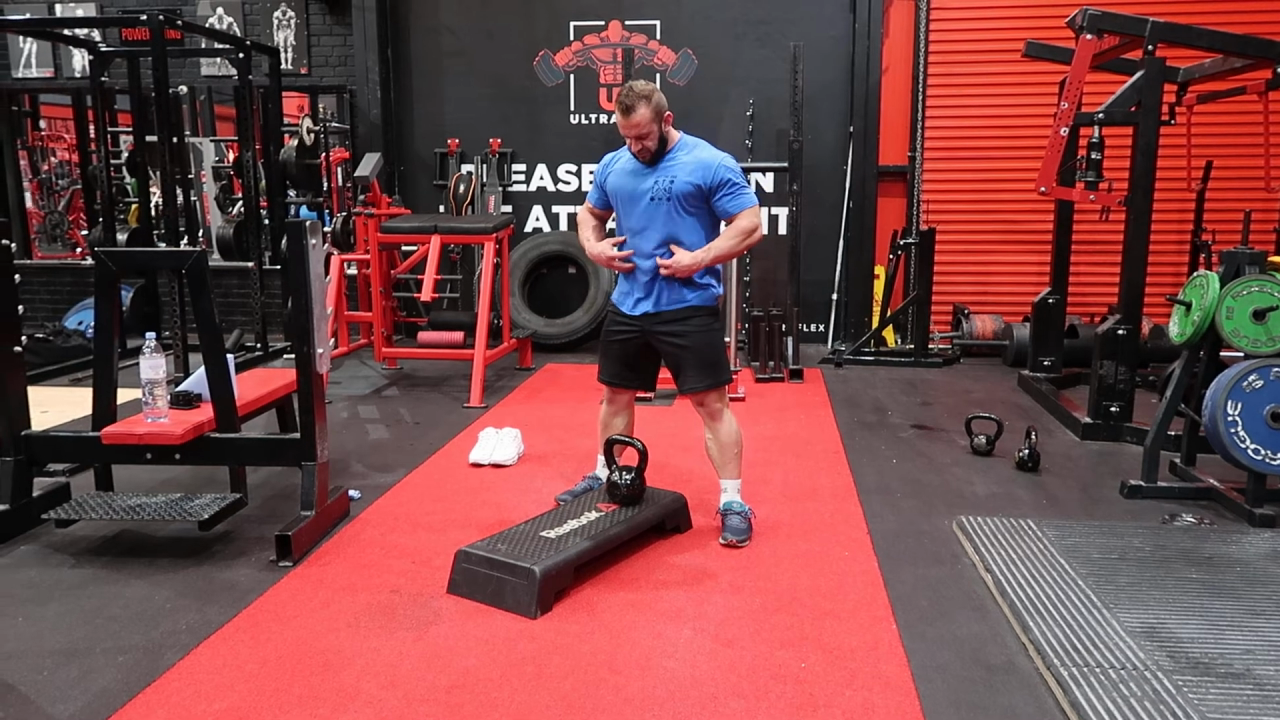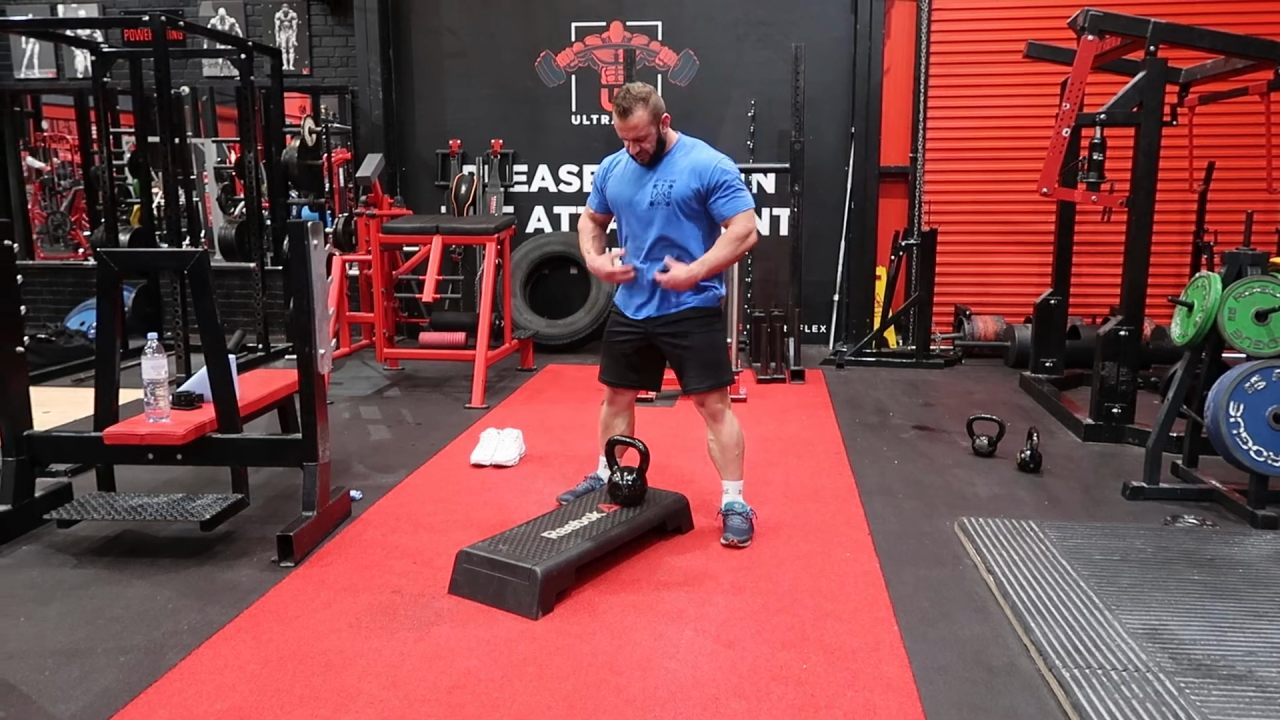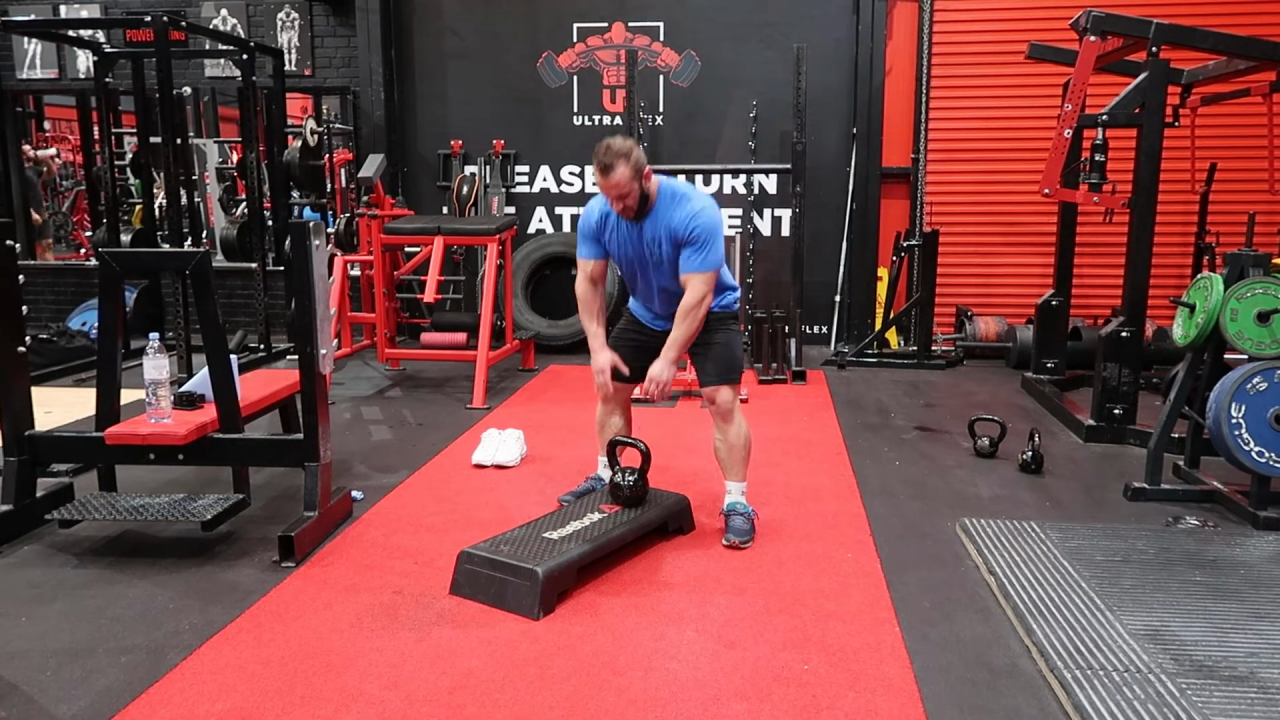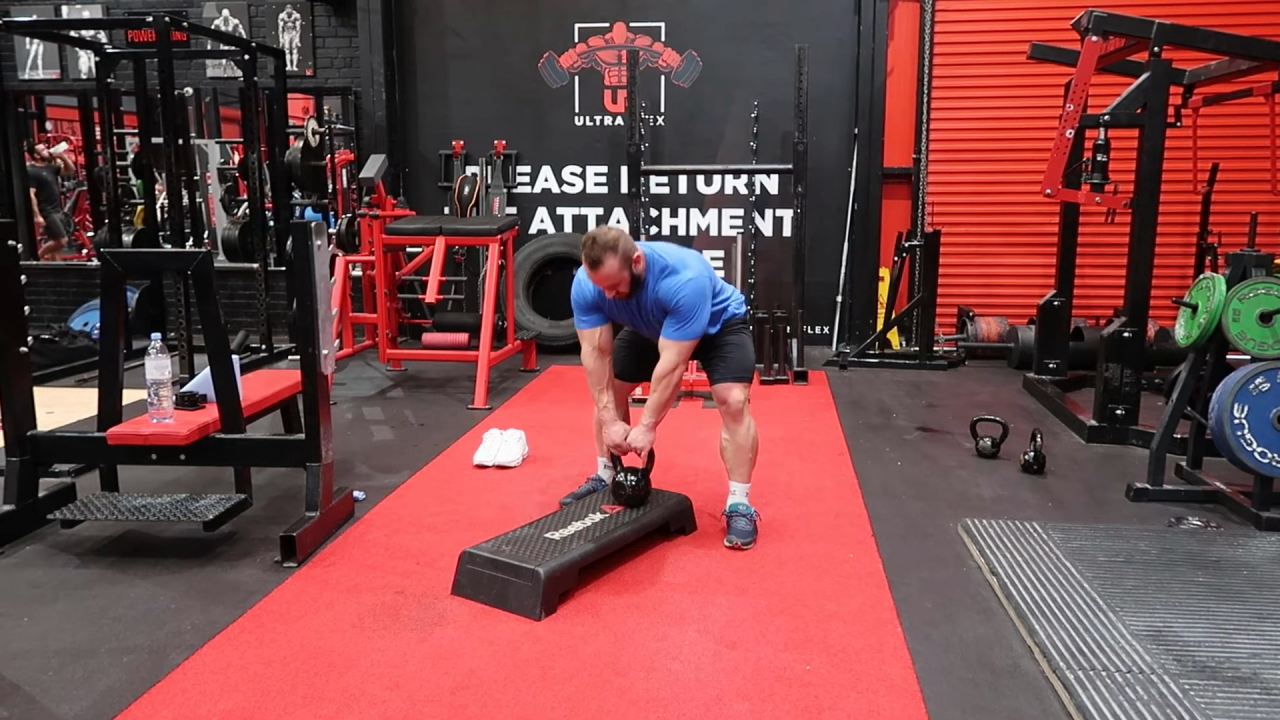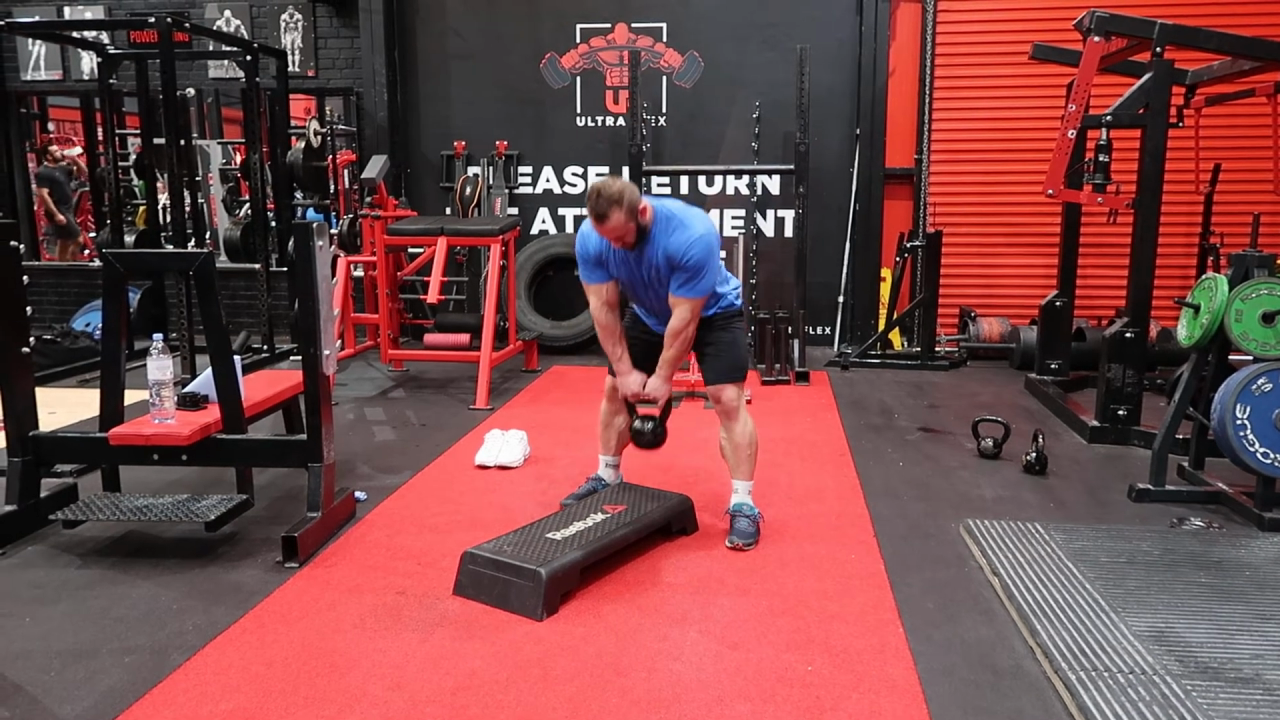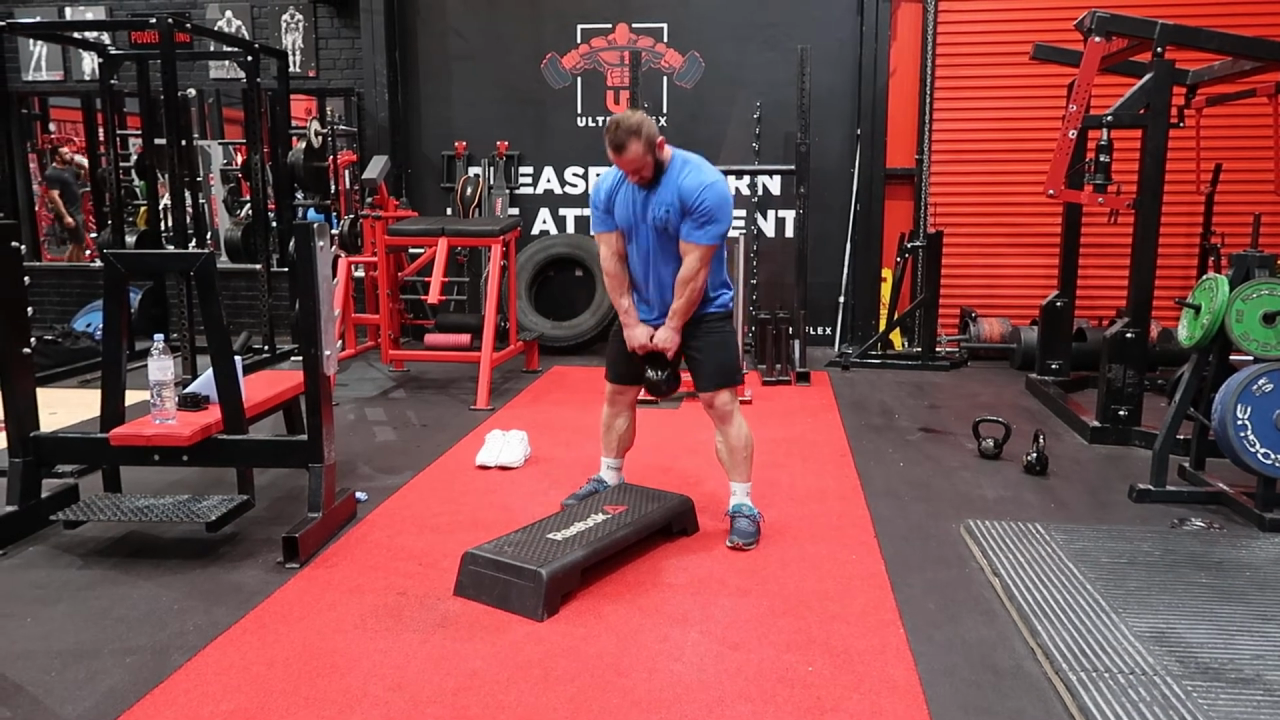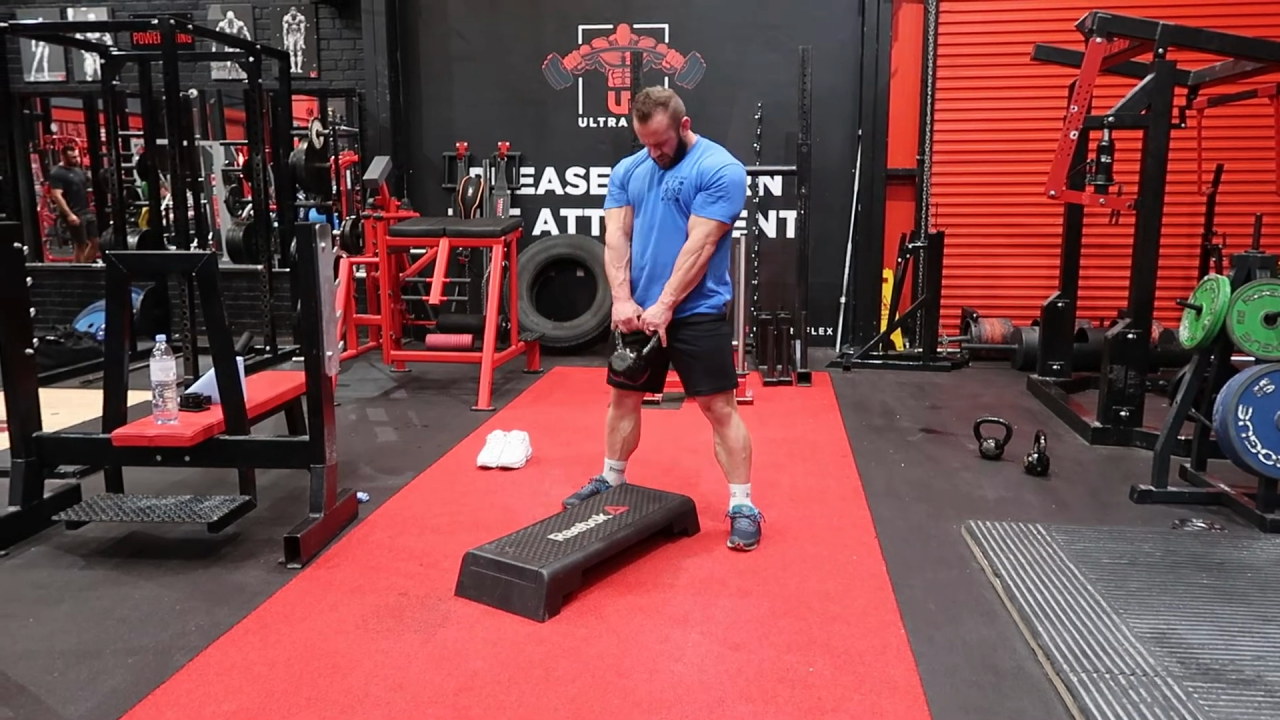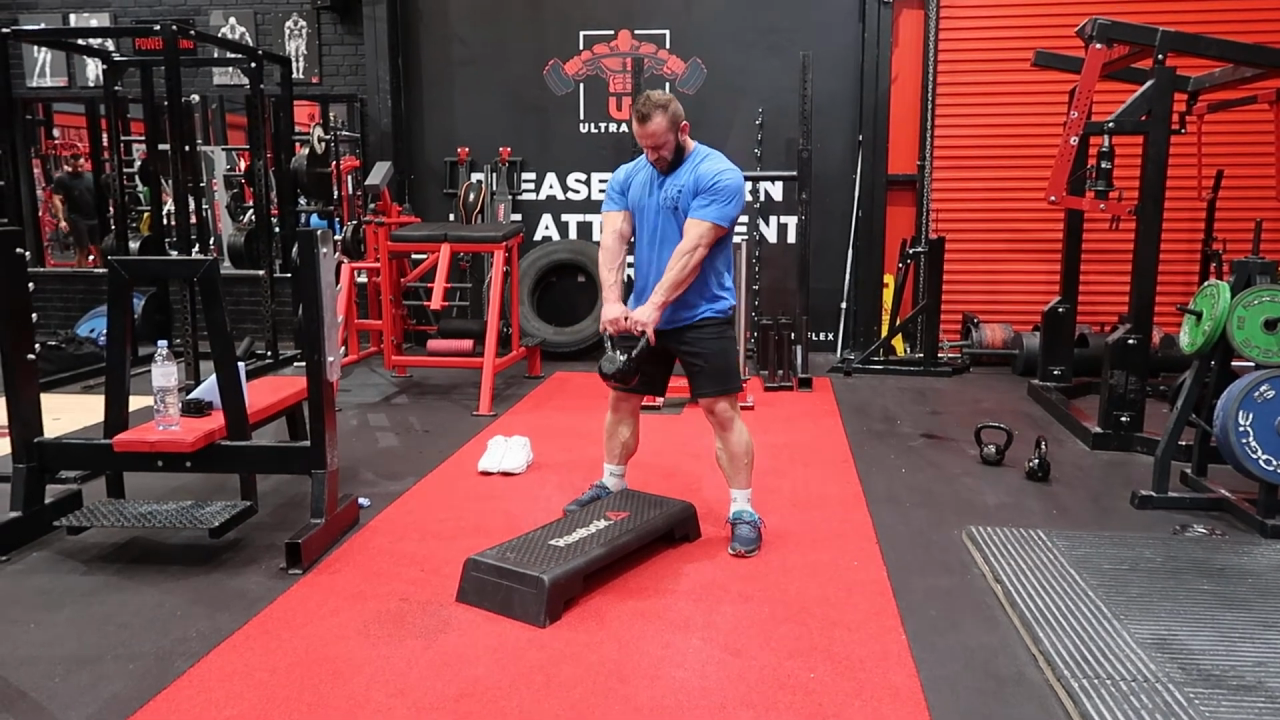
dt=0.3s
person 1, frame 1
left shoulder: (711, 164)
right shoulder: (612, 166)
left elbow: (750, 225)
right elbow: (590, 213)
left wrist: (697, 259)
right wrist: (592, 246)
left hip: (690, 308)
right hip: (628, 305)
left knee: (711, 403)
right knee: (615, 395)
left ankle: (733, 502)
right ankle: (604, 477)
person 1, frame 2
left shoulder: (709, 166)
right shoulder: (611, 169)
left elbow: (745, 231)
right elbow: (590, 220)
left wrist: (694, 272)
right wrist: (594, 259)
left hip: (693, 309)
right hip: (630, 308)
left knee: (713, 404)
right knee: (617, 396)
left ankle: (735, 502)
right ankle: (605, 477)
person 1, frame 3
left shoulder: (696, 211)
right shoulder: (595, 215)
left elbow: (698, 297)
right elbow: (589, 282)
left wrist: (668, 360)
right wrist: (598, 347)
left hip: (711, 312)
right hip: (645, 314)
left knee: (723, 399)
right knee: (609, 387)
left ankle: (737, 503)
right ankle: (605, 477)
person 1, frame 4
left shoulder: (686, 278)
right shoulder: (586, 284)
left elbow: (672, 364)
right elbow: (596, 353)
left wrist: (647, 427)
right wrist: (609, 420)
left hip: (718, 324)
left knee: (733, 401)
right knee: (607, 386)
left ankle: (739, 505)
right ankle: (605, 478)
person 1, frame 5
left shoulder: (692, 235)
right shoulder: (589, 239)
left elbow: (685, 319)
right elbow: (604, 309)
left wrist: (663, 380)
right wrist: (626, 372)
left hip: (712, 311)
right hip: (648, 314)
left knee: (728, 399)
right knee: (615, 389)
left ankle: (743, 505)
right ankle: (607, 478)
person 1, frame 6
left shoulder: (704, 185)
right shoulder: (607, 188)
left elbow: (695, 267)
right elbow: (612, 260)
left wrist: (673, 327)
right wrist: (630, 323)
left hip: (704, 311)
right hip: (641, 311)
left knee: (721, 403)
right knee: (617, 394)
left ankle: (743, 505)
right ankle: (608, 480)
person 1, frame 7
left shoulder: (721, 170)
right shoulder: (627, 171)
left elbow: (700, 245)
right elbow: (616, 238)
left wrist: (663, 304)
right wrist: (622, 299)
left hip: (697, 314)
right hip: (637, 311)
left knee: (718, 407)
right knee: (623, 398)
left ankle: (742, 505)
right ankle: (611, 481)
person 1, frame 8
left shoulder: (719, 175)
right shoulder: (626, 177)
left elbow: (693, 248)
right elbow: (613, 240)
left wrist: (655, 305)
right wrist: (611, 300)
left hip: (703, 317)
right hip: (639, 314)
left knee: (721, 411)
right knee: (621, 400)
left ankle: (743, 512)
right ankle: (612, 486)
